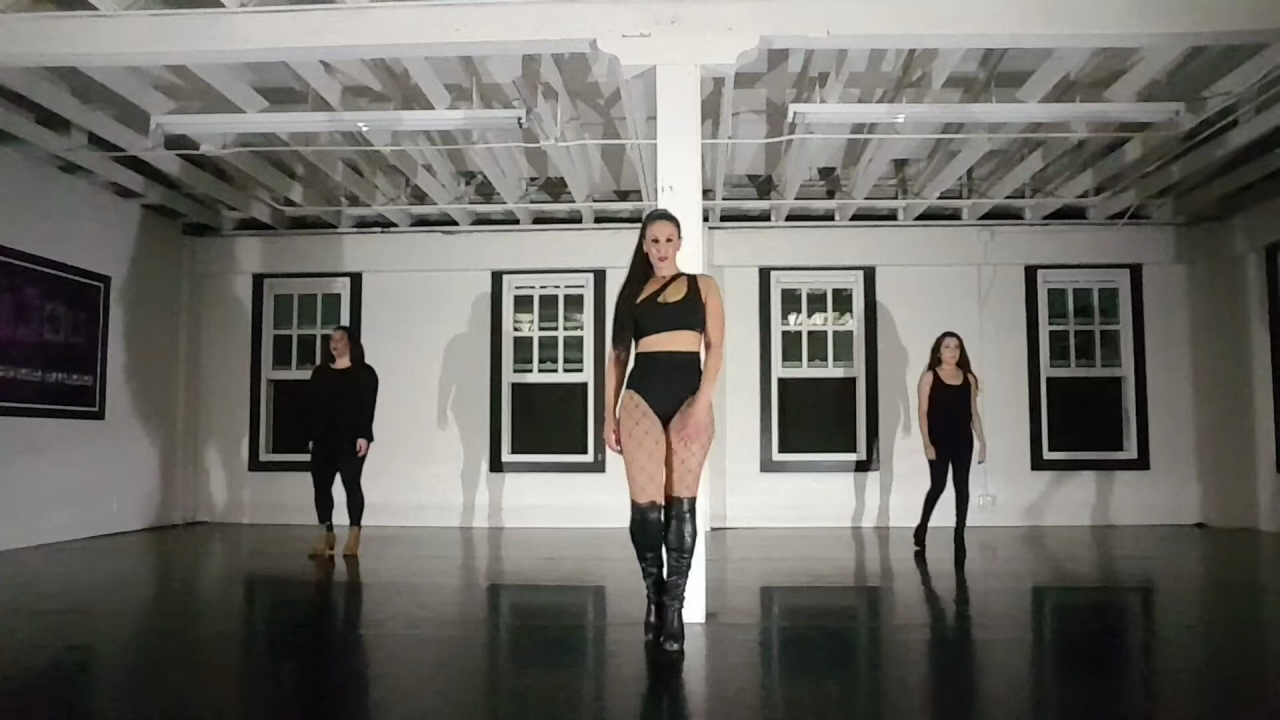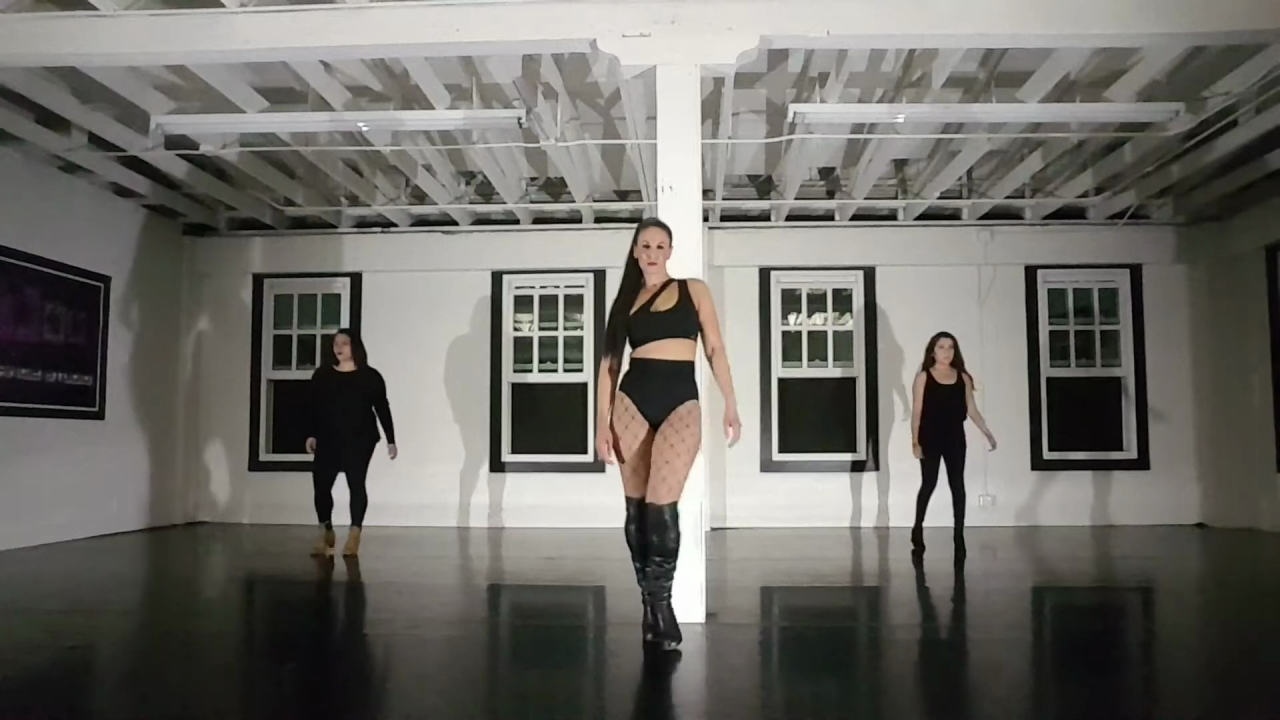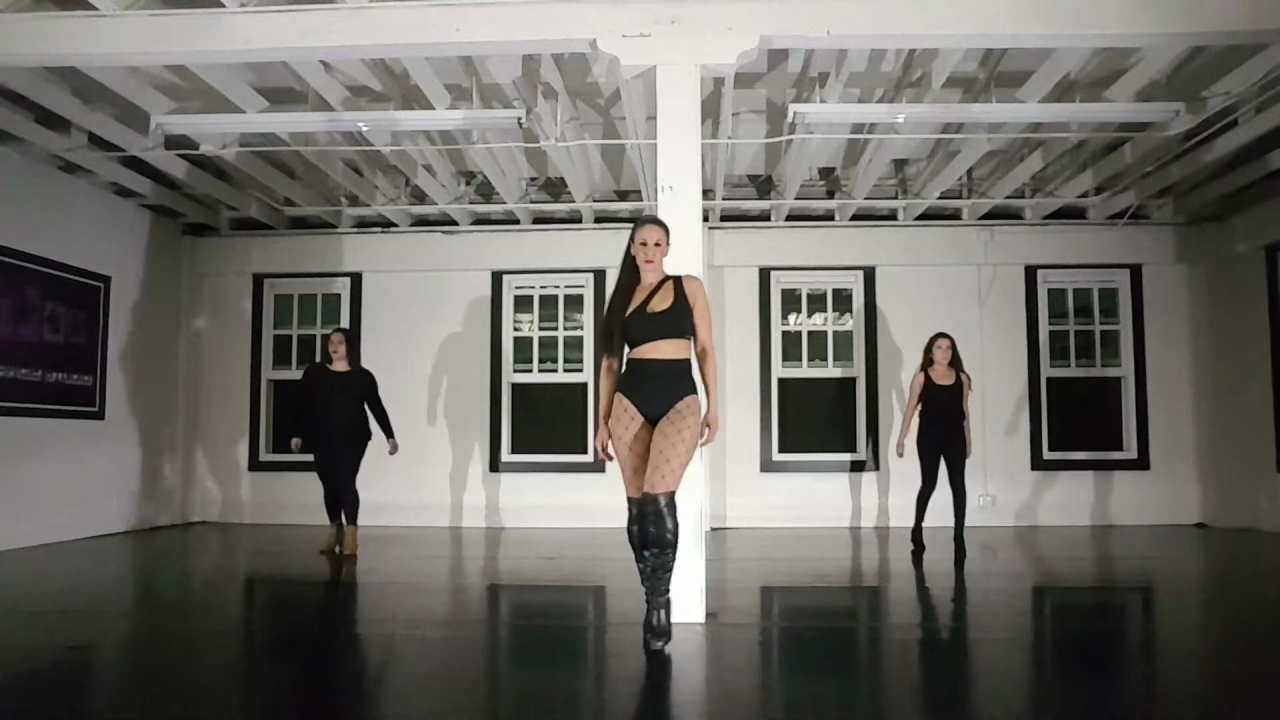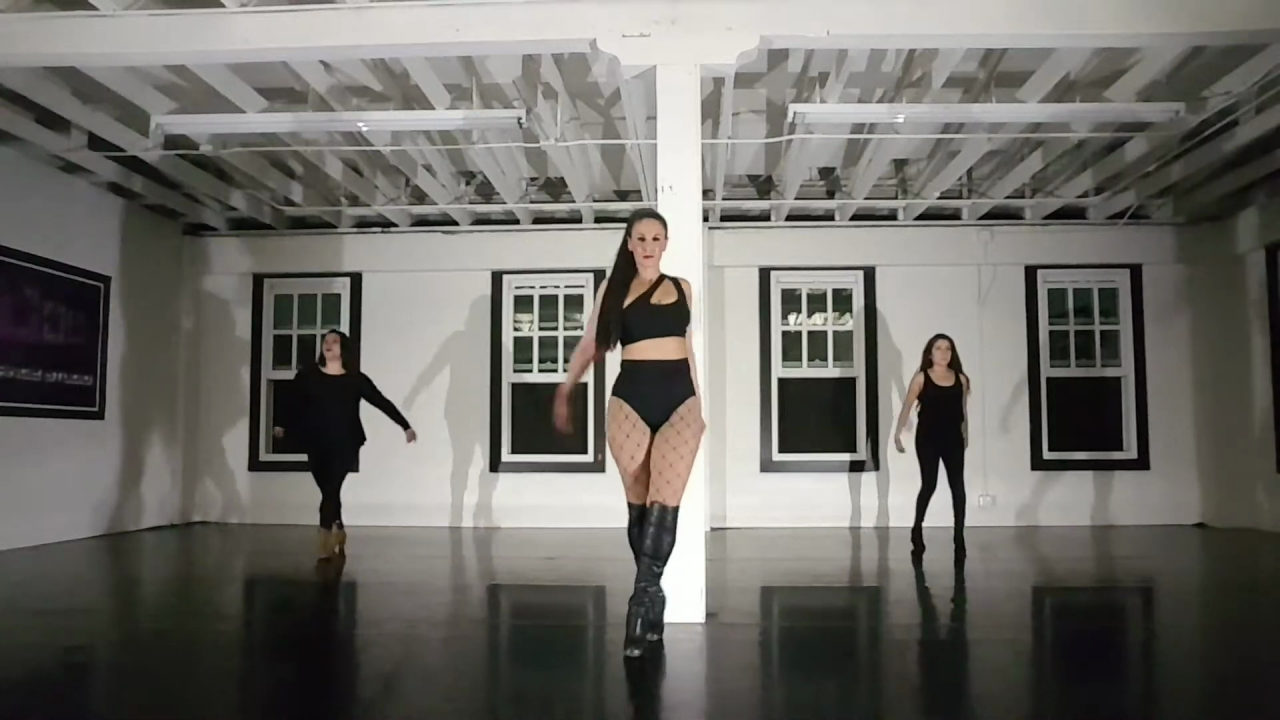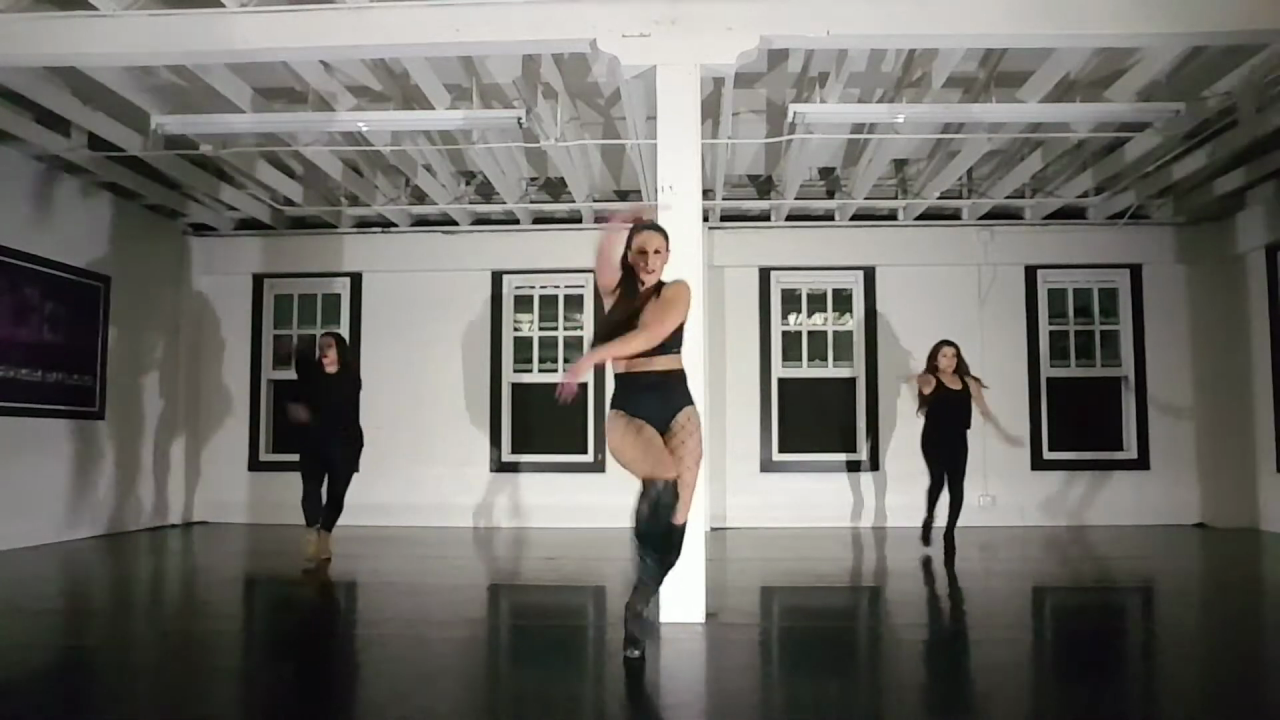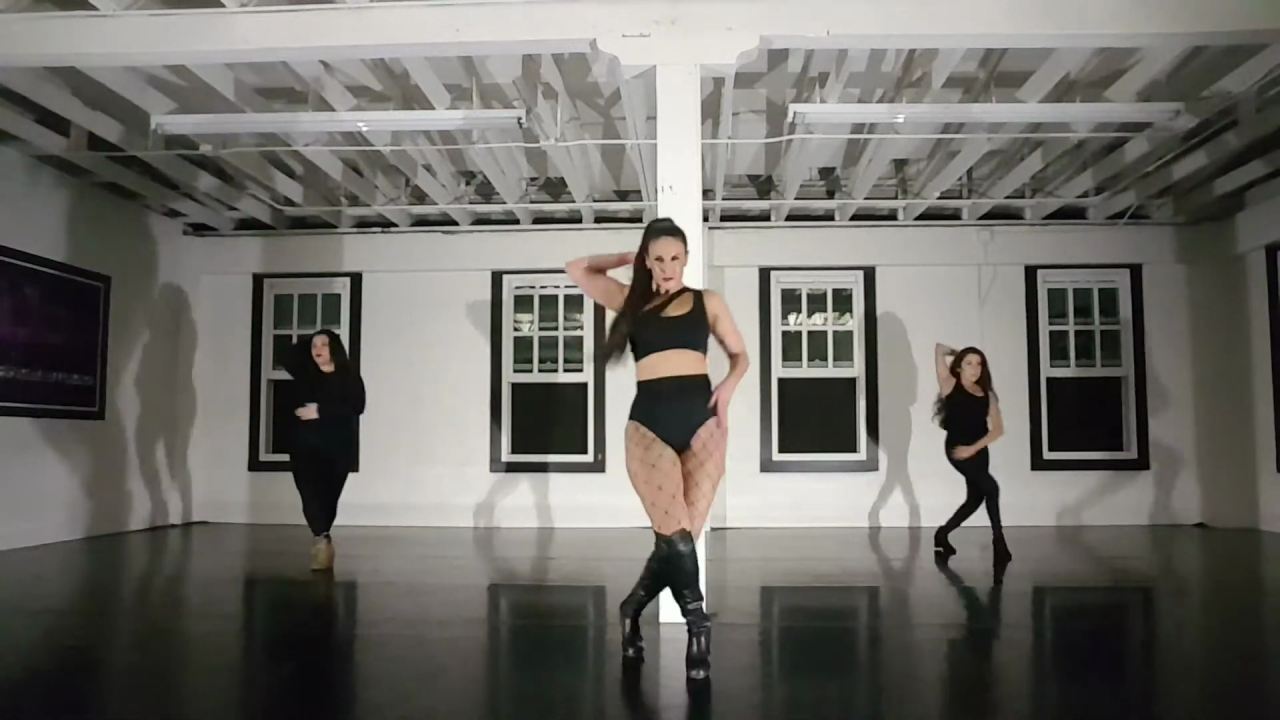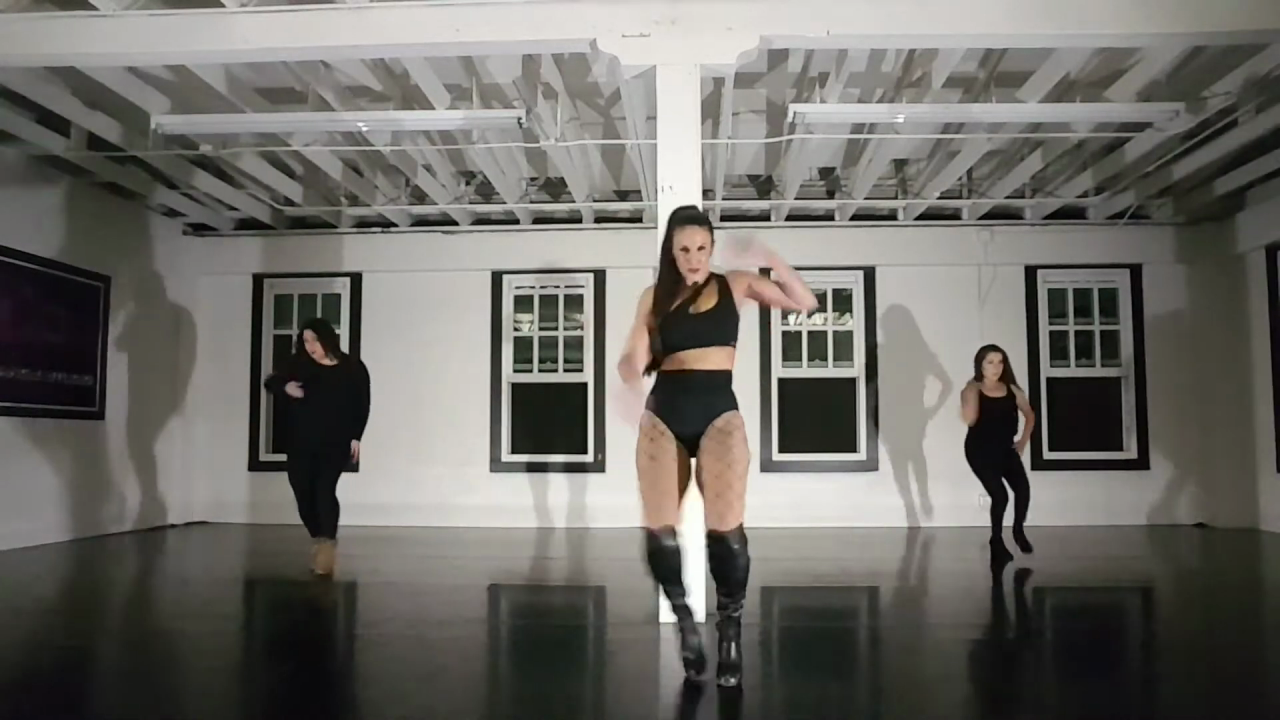
dt=0.4s
person 1, frame 1
left shoulder: (702, 285)
right shoulder: (631, 290)
left elbow: (715, 346)
right elbow: (617, 355)
left wrist: (703, 398)
right wrist: (610, 414)
left hip: (689, 393)
right hip: (641, 395)
left knee: (681, 503)
right knee: (645, 503)
left ankle: (674, 607)
right ankle: (654, 595)
person 1, frame 2
left shoulder: (693, 289)
right shoulder: (625, 299)
left elbow: (715, 349)
right elbow: (609, 363)
left wrist: (731, 406)
right wrist: (603, 422)
left hip: (681, 401)
right hip: (632, 401)
left knee: (662, 503)
right knee: (637, 505)
left ankle: (663, 602)
right ankle: (649, 604)
person 1, frame 3
left shoulder: (689, 287)
right shoulder: (621, 296)
left elbow: (705, 348)
right elbow: (610, 362)
left wrist: (713, 405)
right wrist: (602, 423)
left hip: (679, 398)
right hip: (631, 399)
left knee: (659, 495)
right knee: (638, 504)
left ankle: (658, 601)
right ankle: (654, 598)
person 1, frame 4
left shoulder: (681, 287)
right shoulder: (613, 289)
right elbow: (590, 345)
left wrist: (698, 406)
right wrist: (563, 394)
left hip: (680, 401)
right hip: (630, 400)
left knee: (666, 504)
right knee: (640, 506)
left ankle: (640, 603)
right ankle: (652, 593)
person 1, frame 5
left shoulder: (677, 292)
right shoulder: (615, 290)
left elbow: (652, 333)
right elbow: (608, 241)
left wrist: (591, 357)
left hip: (677, 409)
right hip: (626, 411)
left knee: (674, 522)
right knee: (663, 480)
left ankle: (638, 609)
right ankle: (644, 568)
person 1, frame 6
left shoulder: (706, 301)
right shoulder: (632, 301)
left elbow: (739, 354)
right elbow: (576, 270)
left wrist: (728, 384)
right wrist: (624, 260)
left hip: (701, 420)
right hip: (648, 424)
left knee: (683, 537)
right knee: (673, 532)
left ankle: (634, 605)
right ankle: (697, 624)
person 1, frame 7
left shoulder: (735, 286)
right shoulder: (656, 297)
left elbow: (803, 302)
right elbow: (635, 357)
left wrist: (771, 264)
right wrist: (631, 375)
left hip: (719, 412)
right hip: (665, 413)
left knee: (725, 529)
right knee: (659, 530)
left ankle: (729, 628)
right ankle: (685, 622)
person 2, frame 1
left shoulder: (364, 373)
right shoulder: (320, 372)
left elbow: (368, 406)
right elbow: (313, 407)
left wrist: (364, 435)
right wrist: (312, 437)
left hip: (351, 439)
right hip: (323, 438)
left knee: (351, 484)
right knee: (320, 485)
left ankle: (354, 535)
right ankle: (327, 535)
person 2, frame 2
left shoulder: (370, 376)
right shoulder: (322, 374)
left elbow: (382, 408)
right elbow: (314, 406)
left wrist: (390, 439)
right wrist: (312, 434)
left hip: (359, 440)
right hip: (328, 439)
left knee: (356, 484)
right knee: (321, 485)
left ankle: (354, 535)
right ankle: (326, 534)
person 2, frame 3
left shoulder: (362, 376)
right shoulder: (314, 372)
left elbow: (376, 407)
right elbow: (304, 405)
left wrist: (390, 436)
right wrist: (298, 434)
left hip: (352, 439)
right hip: (322, 439)
left knee: (346, 482)
right knee: (329, 485)
left ankle: (351, 533)
right ankle: (336, 532)
person 2, frame 4
left shoulder: (356, 380)
right shoulder: (307, 374)
left elbow: (382, 402)
right elbow: (294, 401)
left wrist: (406, 426)
right wrist: (283, 424)
left hip: (345, 444)
right hip: (316, 443)
left knee: (332, 488)
right knee: (327, 489)
left ankle: (325, 535)
right ankle: (337, 531)
person 2, frame 5
left shoulder: (350, 378)
right shoulder: (310, 373)
left elbow: (338, 404)
right elbow: (300, 359)
left wrist: (309, 411)
left hip: (345, 445)
right hip: (314, 443)
left knee: (336, 494)
right knee: (311, 489)
left ankle: (324, 536)
right ankle: (313, 536)
person 2, frame 6
left shoulder: (348, 376)
right shoulder: (306, 372)
left elbow: (356, 406)
right elbow: (287, 357)
left wrist: (320, 410)
right wrist: (306, 345)
left hip: (338, 448)
right hip: (305, 447)
left knee: (329, 497)
right knee: (310, 495)
left ankle: (321, 540)
right ankle: (323, 542)
person 2, frame 7
left shoulder: (354, 369)
right shoulder: (300, 365)
left elbow: (362, 406)
right elbow: (271, 383)
left wrist: (356, 437)
right wrist: (285, 387)
left hip: (335, 443)
right hip: (301, 442)
left knee: (323, 492)
right knee: (304, 496)
left ankle: (328, 549)
right ankle: (319, 541)
person 3, frame 1
left shoulder: (969, 378)
right shoulder: (929, 377)
left elbow: (974, 413)
right elbow: (923, 412)
left wrist: (982, 442)
right wrist: (926, 442)
left hip: (963, 438)
right hip: (939, 438)
left knee: (962, 486)
right knee: (939, 485)
left ankle: (959, 536)
right ankle: (922, 526)
person 3, frame 2
left shoulder: (963, 378)
right shoulder: (923, 377)
left elbow: (971, 410)
right elbow: (916, 410)
left wrist: (987, 433)
right wrist: (915, 440)
left hip: (955, 437)
right hip: (930, 437)
left knee: (957, 485)
right knee: (929, 484)
left ankle: (959, 537)
right ankle: (917, 530)
person 3, frame 3
left shoulder: (961, 378)
right shoulder: (921, 377)
left elbow: (964, 411)
right elbow: (911, 409)
left wrist: (968, 439)
right wrist: (901, 439)
left hip: (955, 437)
right hip: (929, 437)
left knee: (958, 485)
right knee: (929, 484)
left ankle: (959, 536)
right ankle: (917, 529)
person 3, frame 4
left shoulder: (960, 379)
right shoulder: (921, 378)
right elbow: (907, 406)
left wrist: (965, 433)
right wrist: (897, 433)
left hip: (953, 437)
right hip: (928, 437)
left knee: (957, 486)
right knee: (929, 485)
left ankle: (959, 537)
right ankle: (917, 531)
person 3, frame 5
left shoulder: (968, 382)
right shoulder: (930, 381)
left elbow: (983, 409)
right elbow: (921, 380)
left wrist: (1003, 432)
right wrist: (919, 380)
left hip: (958, 440)
right hip: (933, 439)
left knee: (957, 488)
right knee: (937, 482)
left ankle: (950, 533)
right ankle: (928, 520)
person 3, frame 6
left shoulder: (988, 395)
right shoulder: (950, 385)
left elbow: (997, 430)
right elbow: (939, 349)
left wrist: (973, 447)
right wrist: (956, 354)
left hip: (977, 450)
right hip: (957, 448)
left knee: (974, 499)
right knee: (991, 488)
left ankle: (943, 534)
right ankle: (999, 540)
person 3, frame 7
left shoulder: (1012, 389)
right shoulder: (972, 391)
left elbow: (1029, 414)
right elbow: (968, 418)
left wrist: (1024, 439)
right wrist: (972, 393)
left hip: (1006, 448)
right hip: (980, 450)
left knee: (1023, 489)
right knee: (999, 495)
left ankle: (1018, 531)
right ankle: (997, 542)
